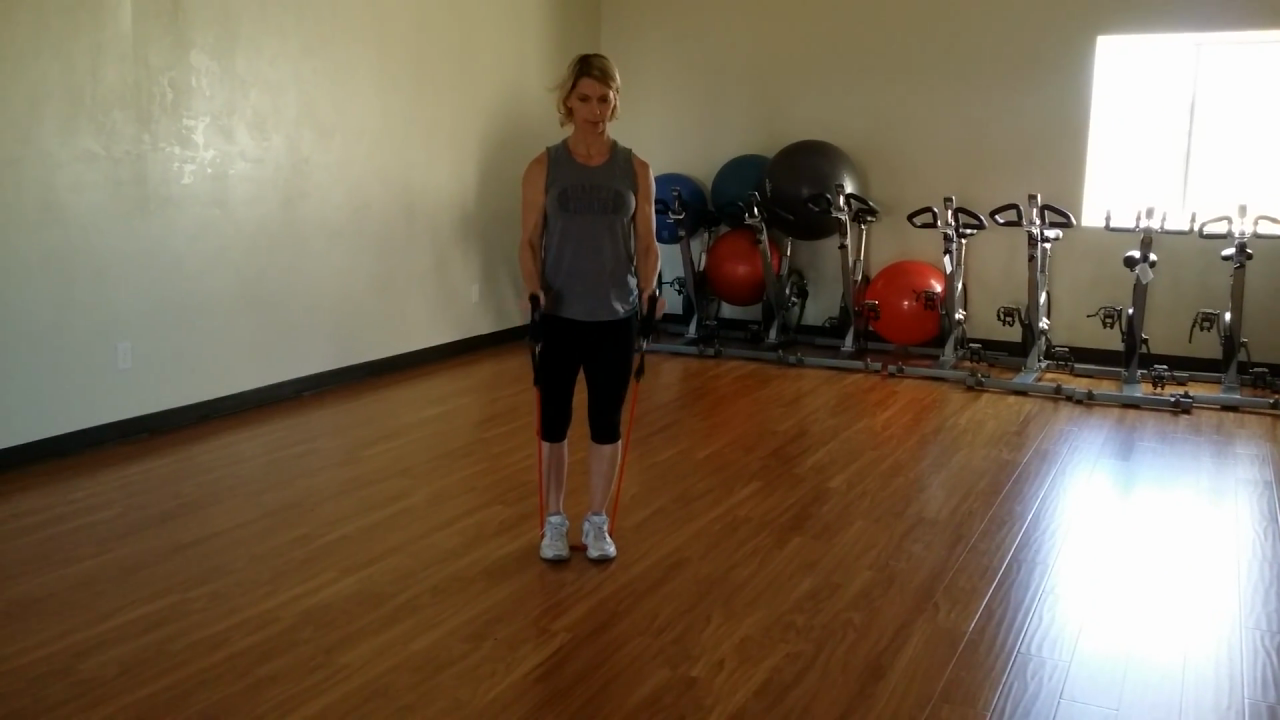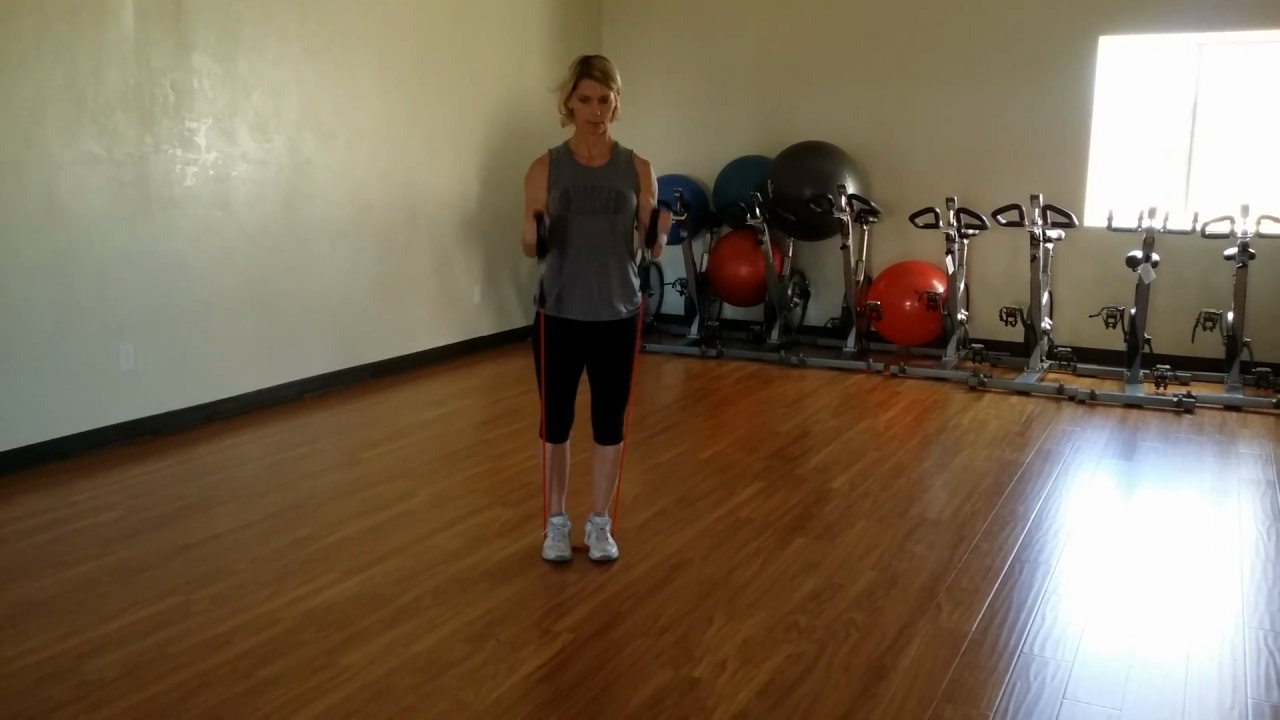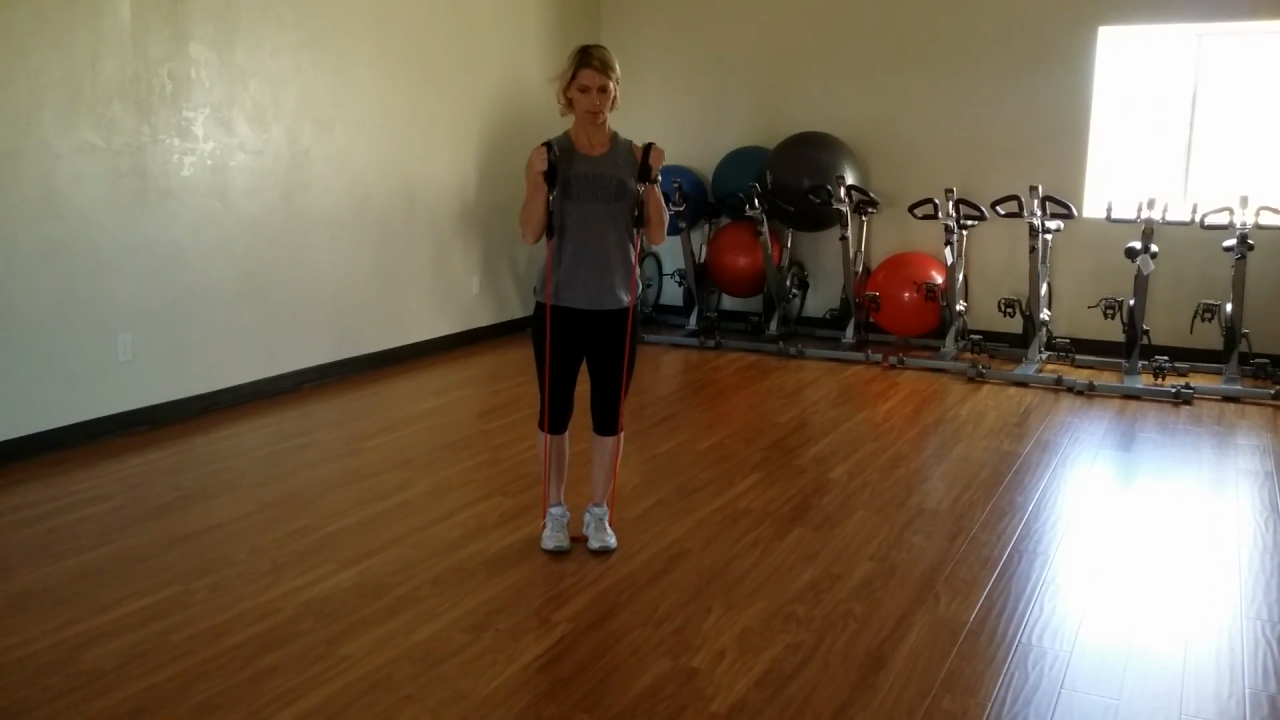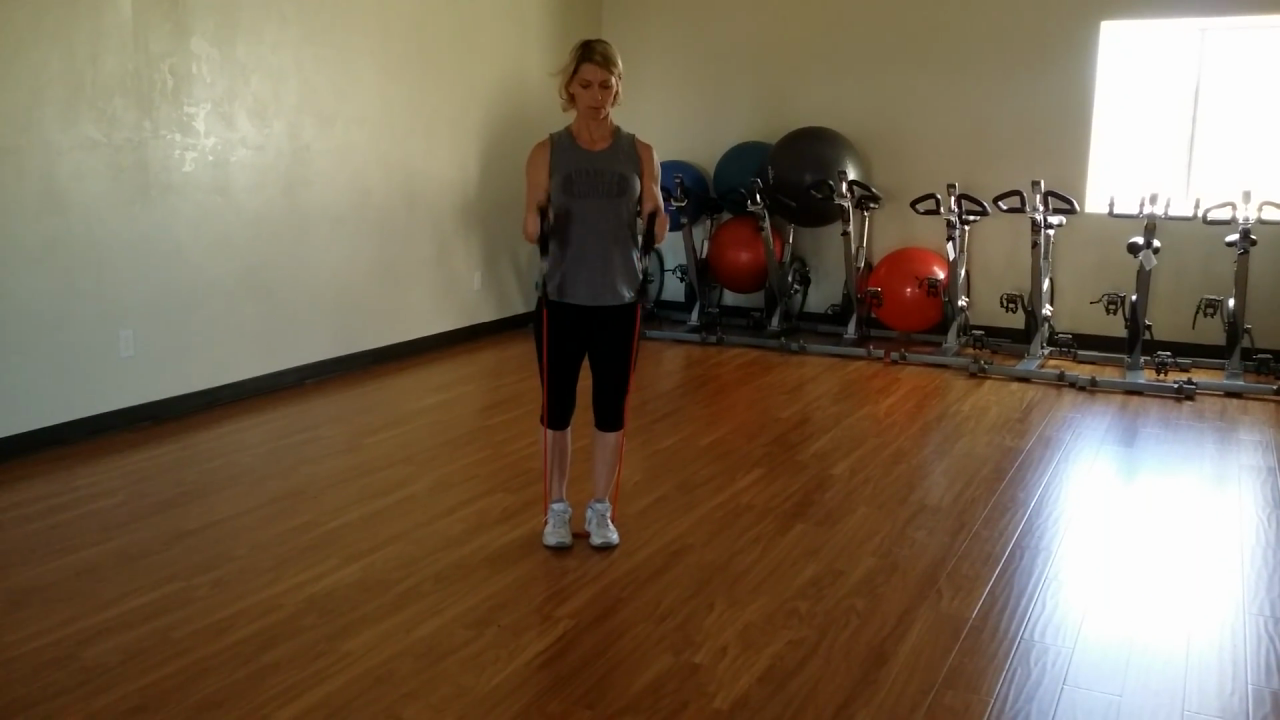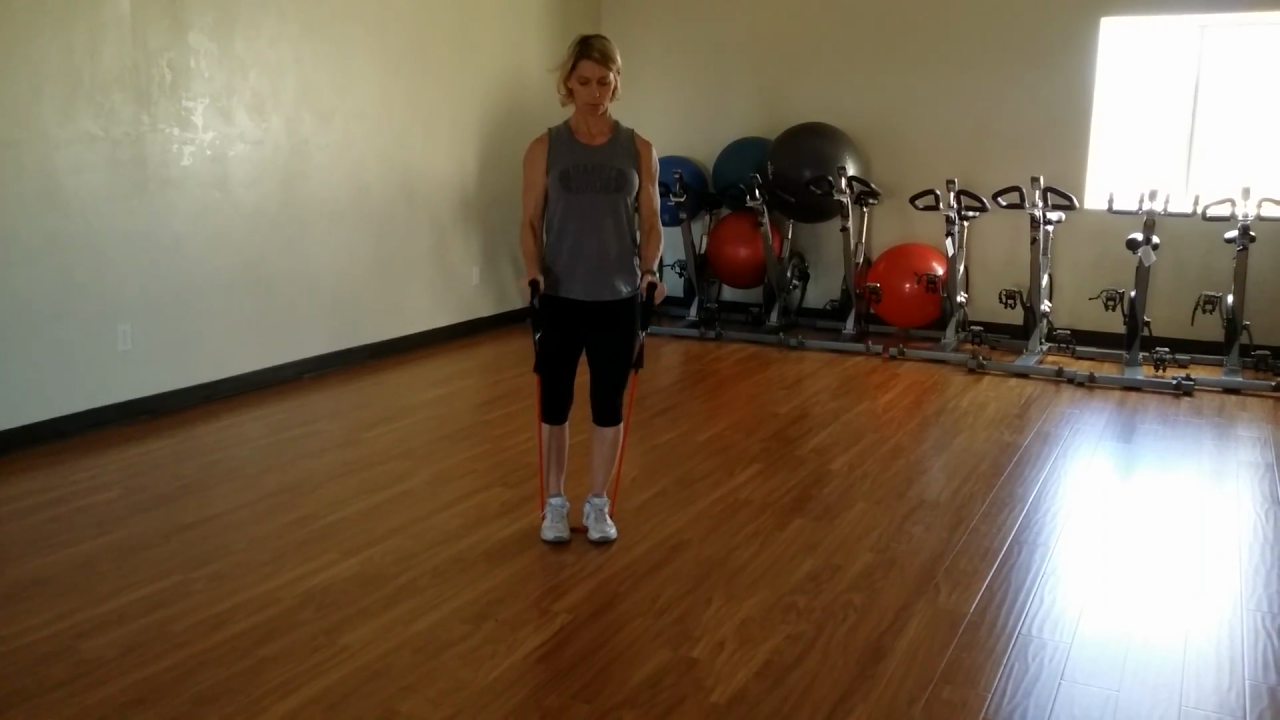
dt=0.3s
person 1, frame 1
left shoulder: (636, 168)
right shoulder: (544, 166)
left elbow: (646, 242)
right elbow: (530, 241)
left wrist: (648, 288)
right wrist: (533, 287)
left hip: (615, 317)
right hip: (557, 317)
left knee: (607, 422)
right knee: (553, 421)
left ankle: (597, 522)
right ankle: (554, 520)
person 1, frame 2
left shoulder: (637, 169)
right shoulder: (545, 168)
left elbow: (651, 250)
right elbow: (530, 248)
left wrist: (657, 232)
right wrist: (532, 232)
left hip: (617, 317)
right hip: (559, 317)
left knee: (609, 423)
right knee: (556, 422)
left ankle: (599, 523)
right ankle: (556, 521)
person 1, frame 3
left shoulder: (635, 155)
right shoulder: (549, 153)
left elbow: (655, 234)
right elbow: (530, 233)
left wrist: (652, 181)
right wrist: (538, 180)
left hip: (617, 306)
right hip: (559, 305)
left knee: (608, 413)
right knee: (555, 412)
left ankle: (598, 513)
right ankle: (555, 512)
person 1, frame 4
left shoulder: (640, 153)
right shoulder: (547, 152)
left elbow: (653, 224)
right elbow: (531, 222)
left wrist: (655, 225)
right wrist: (534, 227)
left hip: (620, 302)
right hip: (561, 301)
left knee: (611, 409)
right knee: (558, 408)
left ankle: (600, 510)
right ankle: (557, 508)
person 1, frame 5
left shoulder: (638, 148)
right shoulder: (545, 147)
left elbow: (650, 223)
right elbow: (531, 221)
left wrist: (649, 268)
right wrist: (531, 268)
left hip: (618, 300)
right hip: (559, 300)
left knee: (608, 404)
right knee: (554, 403)
left ankle: (598, 504)
right ankle: (555, 503)
